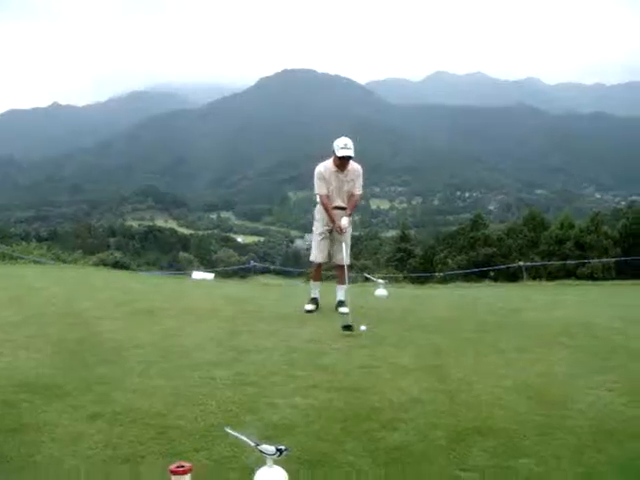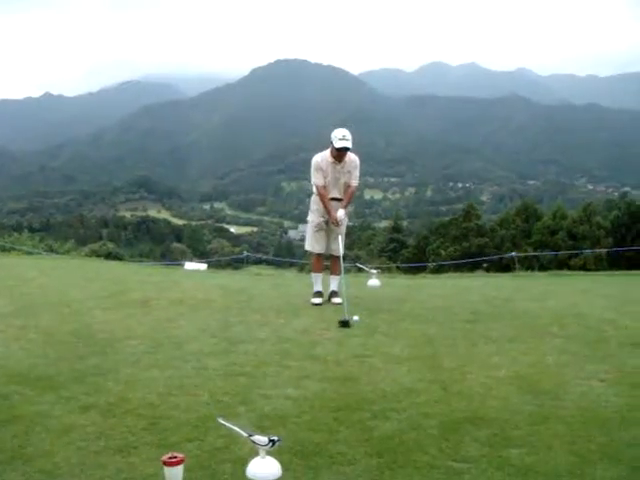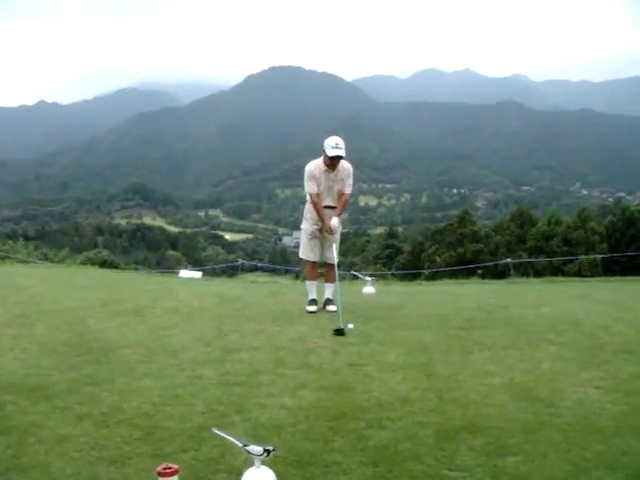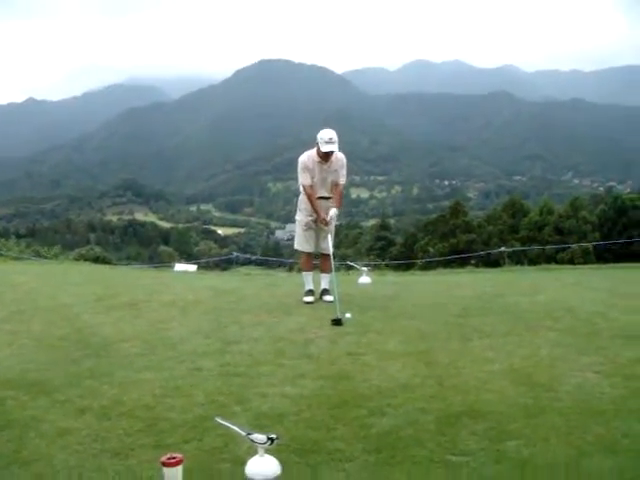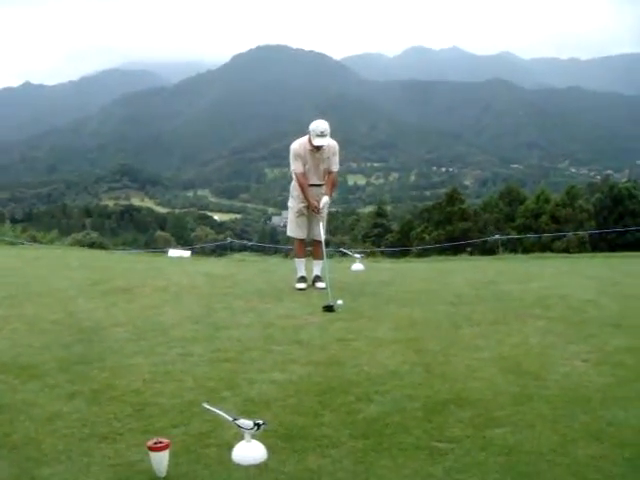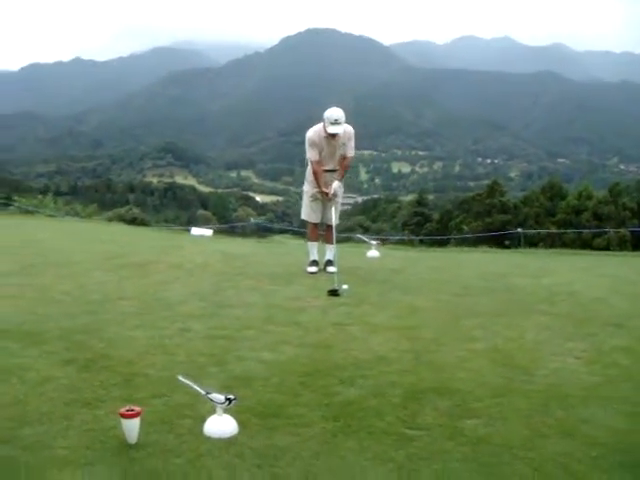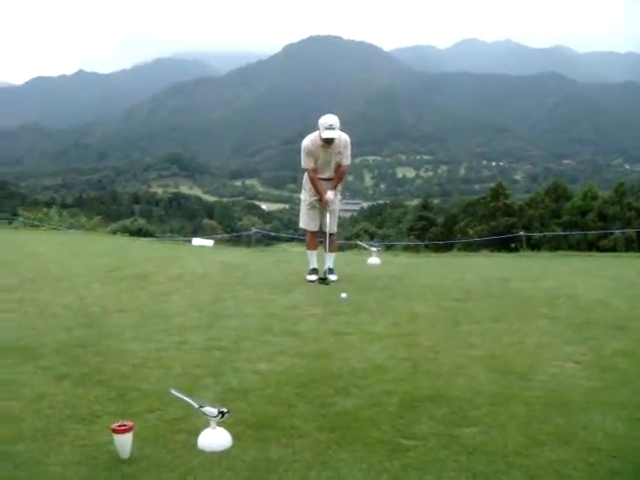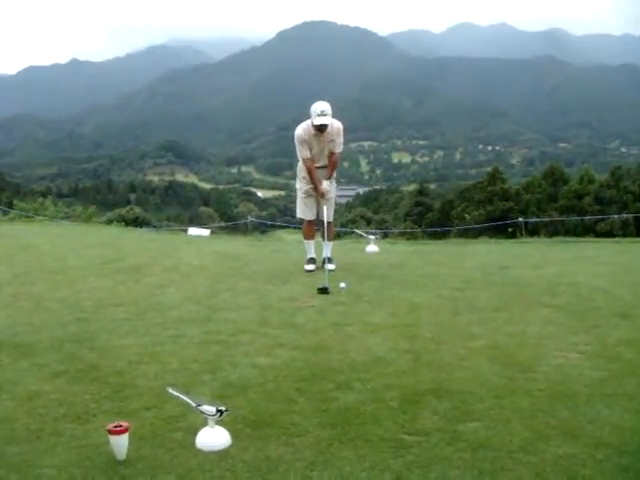
dt=0.5s
person 1, frame 1
left shoulder: (357, 169)
right shoulder: (321, 169)
left elbow: (355, 195)
right elbow: (323, 198)
left wrist: (346, 217)
right wrist: (334, 221)
left hip: (344, 216)
right hip: (324, 215)
left knee: (342, 260)
right knee: (317, 259)
left ankle: (341, 299)
right ankle: (314, 297)
person 1, frame 2
left shoulder: (354, 161)
right shoulder: (318, 160)
left elbow: (352, 187)
right elbow: (320, 189)
left wrist: (342, 209)
right wrist: (330, 213)
left hip: (340, 207)
right hip: (320, 205)
left knee: (336, 252)
right knee: (317, 250)
left ankle: (334, 290)
right ankle: (317, 290)
person 1, frame 3
left shoulder: (347, 168)
right shoulder: (311, 168)
left elbow: (345, 195)
right elbow: (314, 198)
left wrist: (336, 217)
right wrist: (324, 221)
left hip: (334, 214)
right hip: (314, 213)
left knee: (331, 260)
right knee: (311, 258)
left ankle: (328, 298)
right ankle: (312, 298)
person 1, frame 4
left shoulder: (340, 159)
right shoulder: (305, 159)
left elbow: (339, 186)
right elbow: (308, 189)
left wrist: (335, 209)
right wrist: (318, 213)
left hip: (329, 205)
right hip: (308, 204)
left knee: (326, 250)
right knee: (306, 249)
left ankle: (325, 288)
right ankle: (308, 288)
person 1, frame 5
left shoulder: (333, 146)
right shoulder: (297, 147)
left elbow: (332, 173)
right elbow: (300, 177)
left wrist: (327, 196)
right wrist: (309, 201)
left hip: (321, 192)
right hip: (300, 192)
left knee: (318, 237)
right knee: (299, 236)
left ankle: (317, 274)
right ankle: (301, 275)
person 1, frame 6
left shoulder: (349, 131)
right shoulder: (312, 134)
left elbow: (347, 158)
right elbow: (315, 164)
left wrist: (337, 181)
right wrist: (321, 187)
left hip: (336, 177)
right hip: (315, 177)
left knee: (332, 222)
right knee: (312, 220)
left ankle: (329, 259)
right ankle: (313, 258)
person 1, frame 7
left shoulder: (345, 140)
right shoulder: (308, 143)
left elbow: (342, 168)
right elbow: (311, 172)
left wrist: (331, 191)
right wrist: (322, 196)
left hip: (333, 186)
right hip: (312, 186)
left knee: (331, 229)
right knee: (311, 228)
left ankle: (330, 266)
right ankle: (313, 267)
person 1, frame 8
left shoulder: (337, 127)
right shoulder: (301, 132)
left elbow: (335, 155)
right elbow: (308, 162)
left wrist: (326, 181)
right wrist: (317, 186)
left hip: (328, 174)
right hip: (307, 175)
left knee: (328, 218)
right knee: (308, 218)
left ankle: (327, 255)
right ankle: (310, 256)
